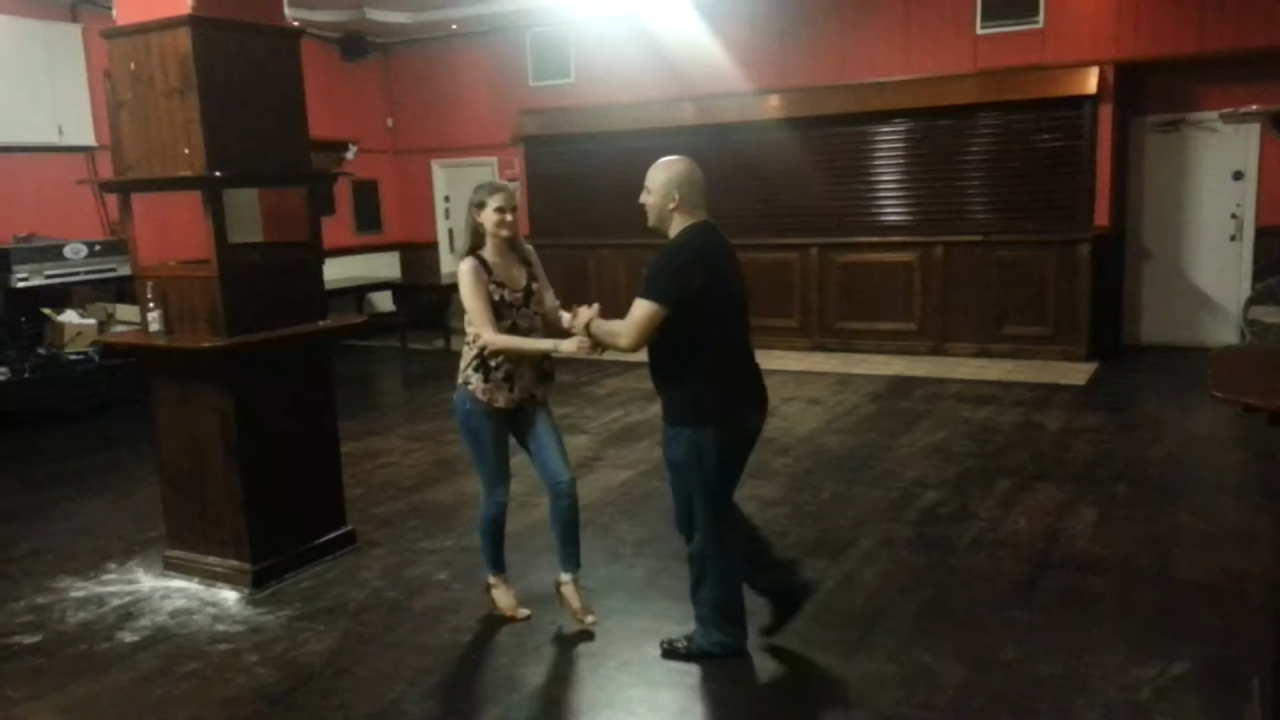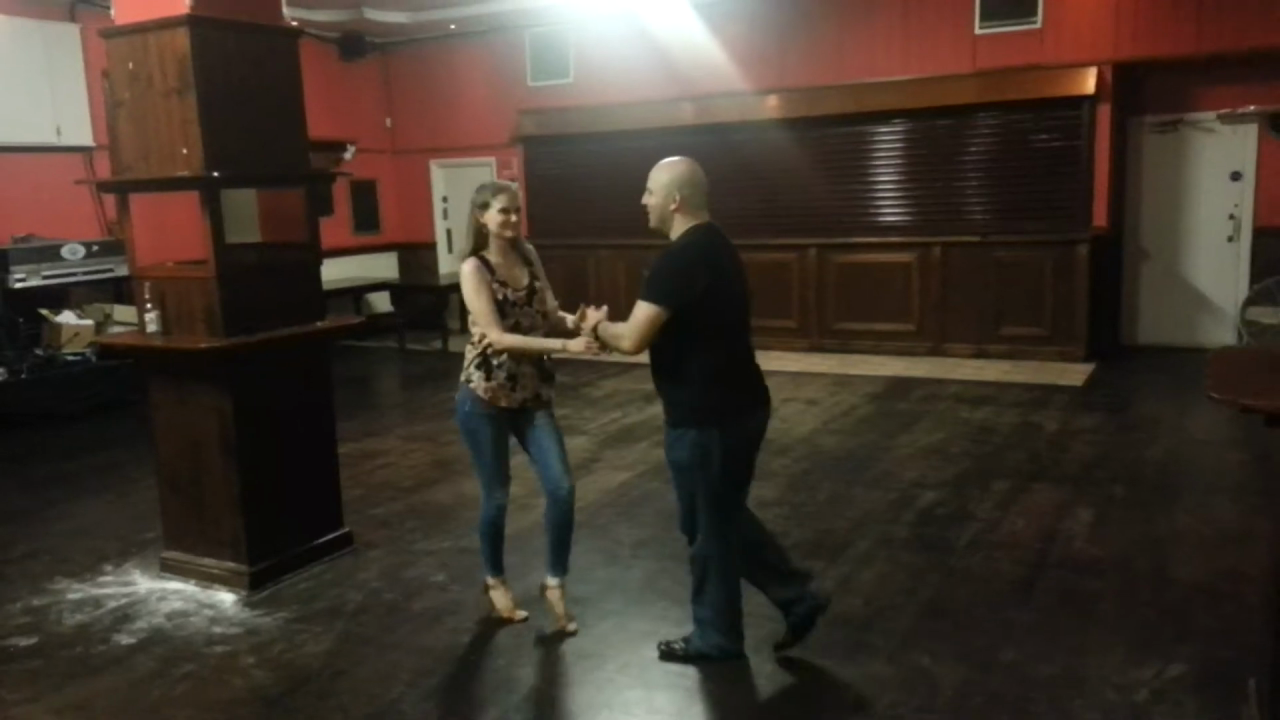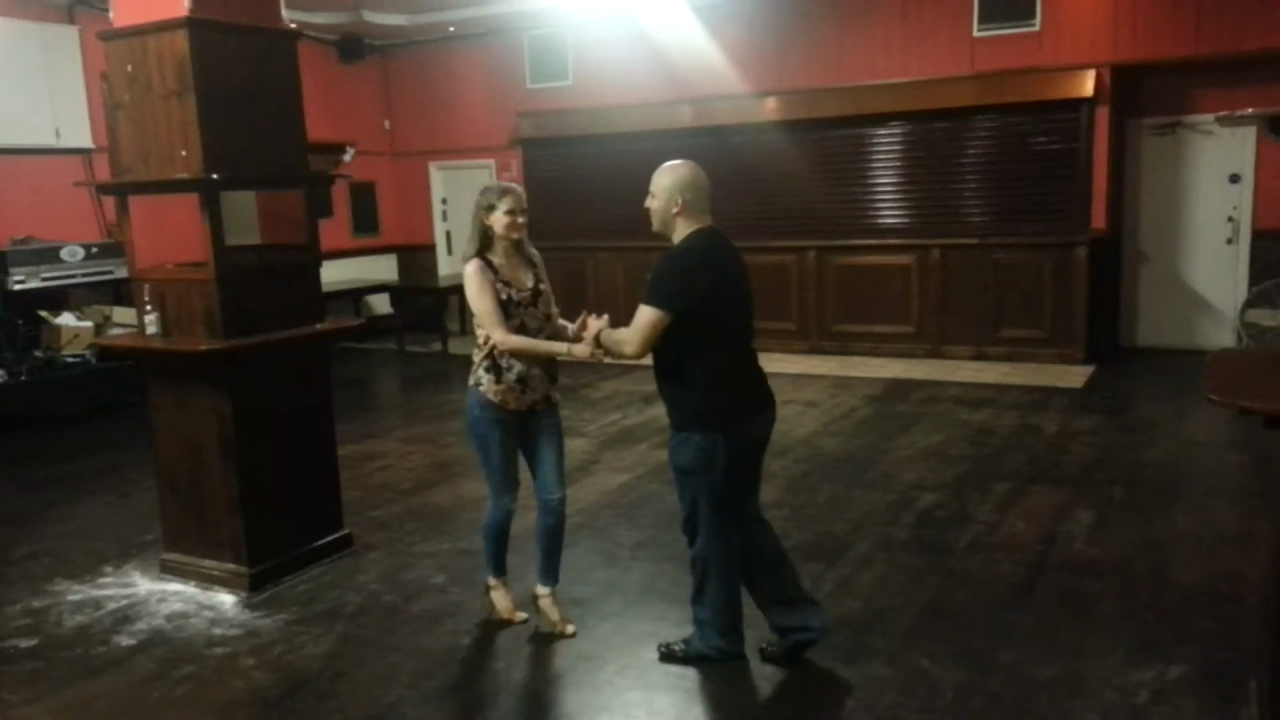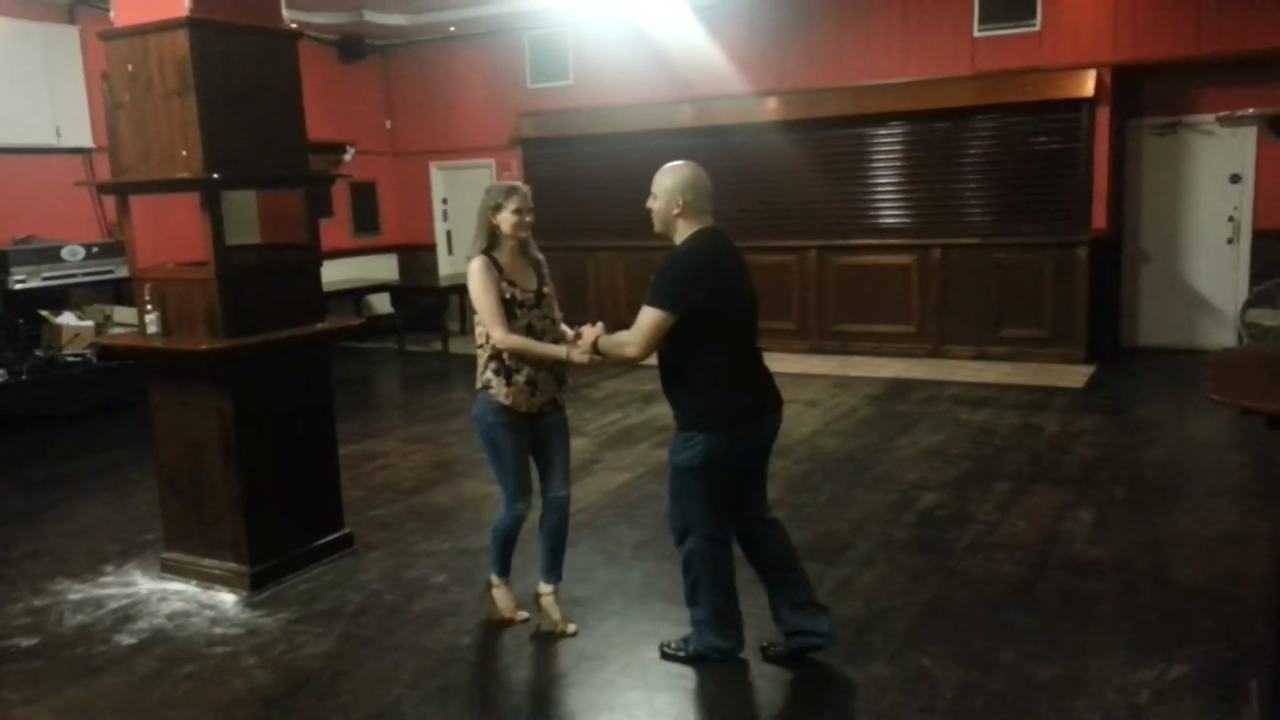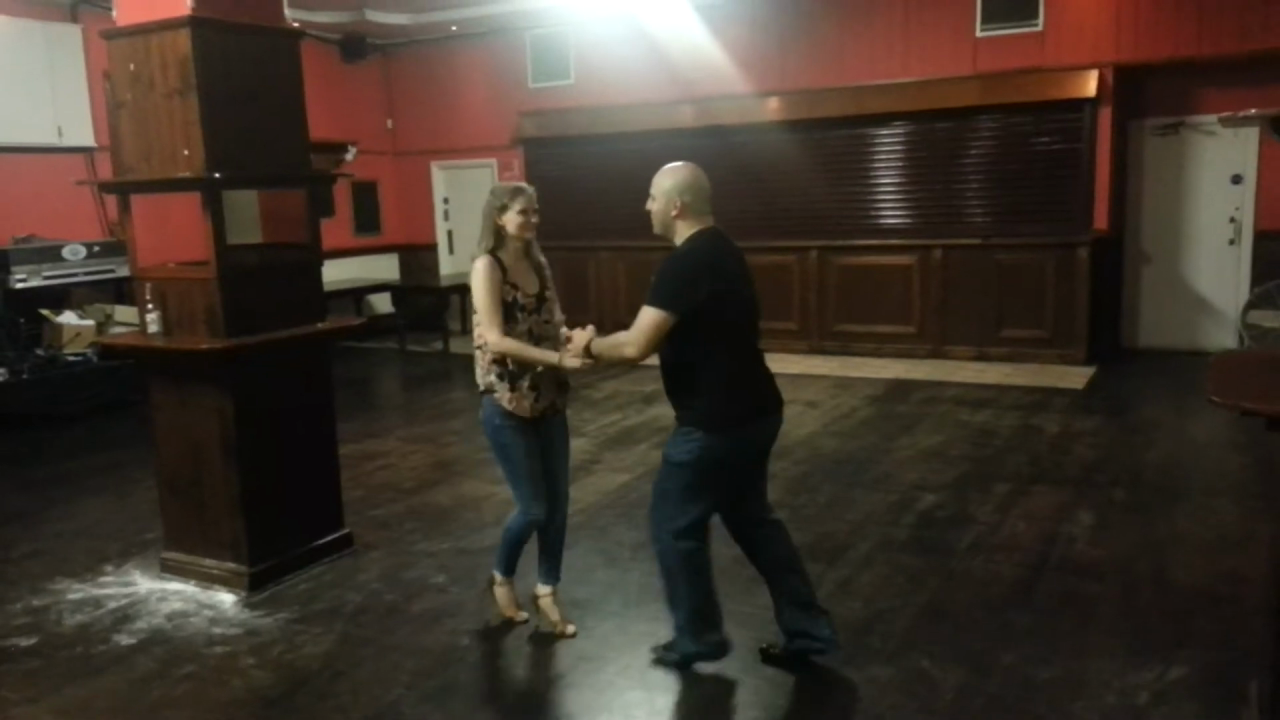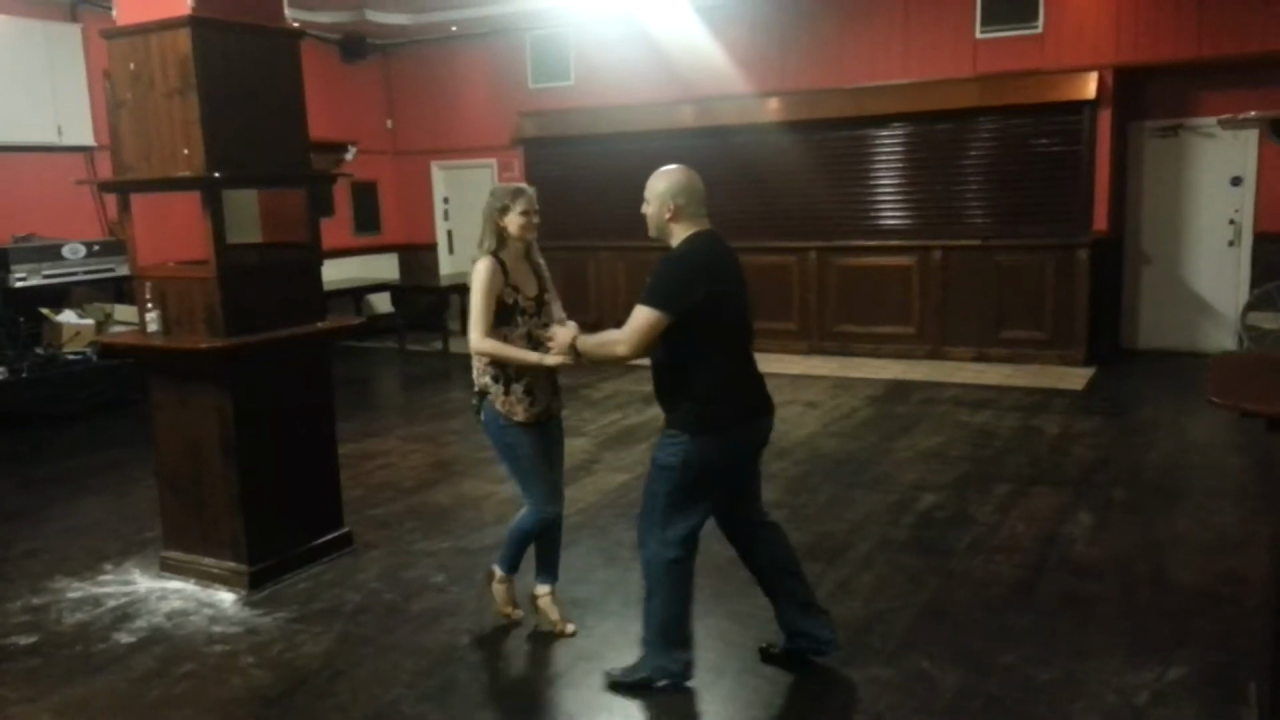
dt=0.1s
person 1, frame 1
left shoulder: (678, 257)
right shoulder: (711, 246)
left elbow: (631, 337)
left wrist: (590, 325)
right wrist: (605, 328)
left hip: (703, 415)
right hip: (736, 402)
left knee: (702, 524)
right knee: (713, 511)
left ankle: (718, 634)
right ankle: (781, 582)
person 1, frame 2
left shoulder: (680, 259)
right shoulder: (714, 247)
left elbow: (634, 339)
left wrist: (598, 327)
right wrist: (611, 329)
left hip: (706, 417)
right hip: (739, 405)
left knee: (706, 526)
right knee: (724, 514)
left ankle: (717, 637)
right ankle: (796, 597)
person 1, frame 3
left shoulder: (681, 263)
right shoulder: (719, 251)
left elbow: (636, 344)
left wrist: (600, 336)
right wrist: (614, 335)
left hip: (708, 423)
right hip: (746, 410)
left knee: (709, 531)
right knee: (741, 518)
left ankle: (716, 639)
right ankle: (800, 623)
person 1, frame 4
left shoulder: (685, 264)
right shoulder: (721, 252)
left elbow: (638, 345)
left wrist: (596, 342)
right wrist: (611, 340)
left hip: (715, 423)
right hip: (752, 411)
left knee: (699, 530)
right knee: (754, 521)
left ankle: (714, 637)
right ankle: (806, 627)
person 1, frame 5
left shoulder: (685, 264)
right shoulder: (720, 252)
left elbow: (637, 345)
left wrist: (591, 346)
right wrist: (605, 345)
left hip: (714, 423)
right hip: (753, 413)
left knee: (676, 526)
right knee: (755, 521)
left ankle: (698, 637)
right ankle: (808, 632)
person 1, frame 6
left shoulder: (681, 266)
right shoulder: (715, 255)
left elbow: (629, 343)
left wrist: (576, 343)
right wrist: (590, 341)
left hip: (704, 428)
right hip: (742, 417)
left knee: (664, 537)
right knee: (750, 525)
left ankle: (664, 659)
right ankle: (810, 633)
person 2, frame 1
left shoulder: (527, 256)
right shoulder: (471, 269)
left elbow: (551, 313)
right elbow: (491, 338)
left wrist: (574, 324)
right wrist: (559, 346)
left hip: (529, 392)
right hip: (482, 396)
left knee: (562, 481)
right knee: (497, 493)
left ankle: (568, 579)
right ankle: (496, 580)
person 2, frame 2
left shoulder: (528, 256)
right shoulder: (473, 269)
left elbow: (550, 315)
right elbow: (497, 338)
left wrist: (576, 324)
right wrist: (565, 346)
left hip: (532, 394)
right hip: (484, 397)
left knee: (560, 487)
right knee: (496, 495)
left ankle: (554, 583)
right ankle: (494, 582)
person 2, frame 3
left shoulder: (532, 260)
right shoulder: (478, 270)
left elbow: (550, 320)
right elbow: (503, 338)
left wrist: (576, 331)
right wrist: (569, 350)
left hip: (540, 397)
right hip: (492, 400)
left knee: (553, 498)
right knee: (504, 499)
left ankle: (546, 593)
right ankle: (495, 582)
person 2, frame 4
left shoulder: (536, 261)
right shoulder: (482, 267)
left elbow: (551, 324)
right elbow: (502, 338)
left wrist: (575, 337)
right wrist: (567, 354)
left hip: (546, 398)
right hip: (501, 401)
left knee: (558, 496)
right knee: (518, 503)
left ankle: (547, 591)
right ankle: (498, 581)
person 2, frame 5
left shoulder: (538, 263)
right shoulder: (487, 267)
left elbow: (553, 325)
right elbow: (493, 340)
right wrist: (557, 357)
left hip: (549, 399)
right hip: (506, 403)
left knee: (558, 501)
right knee: (533, 508)
left ankle: (546, 592)
right ankle: (502, 578)
person 2, frame 6
left shoulder: (537, 265)
right shoulder: (488, 267)
left elbow: (556, 322)
right elbow: (480, 342)
right wrist: (542, 357)
left hip: (543, 400)
right hip: (504, 405)
left knee: (553, 502)
right knee: (542, 505)
left ankle: (544, 592)
right ankle: (501, 573)
